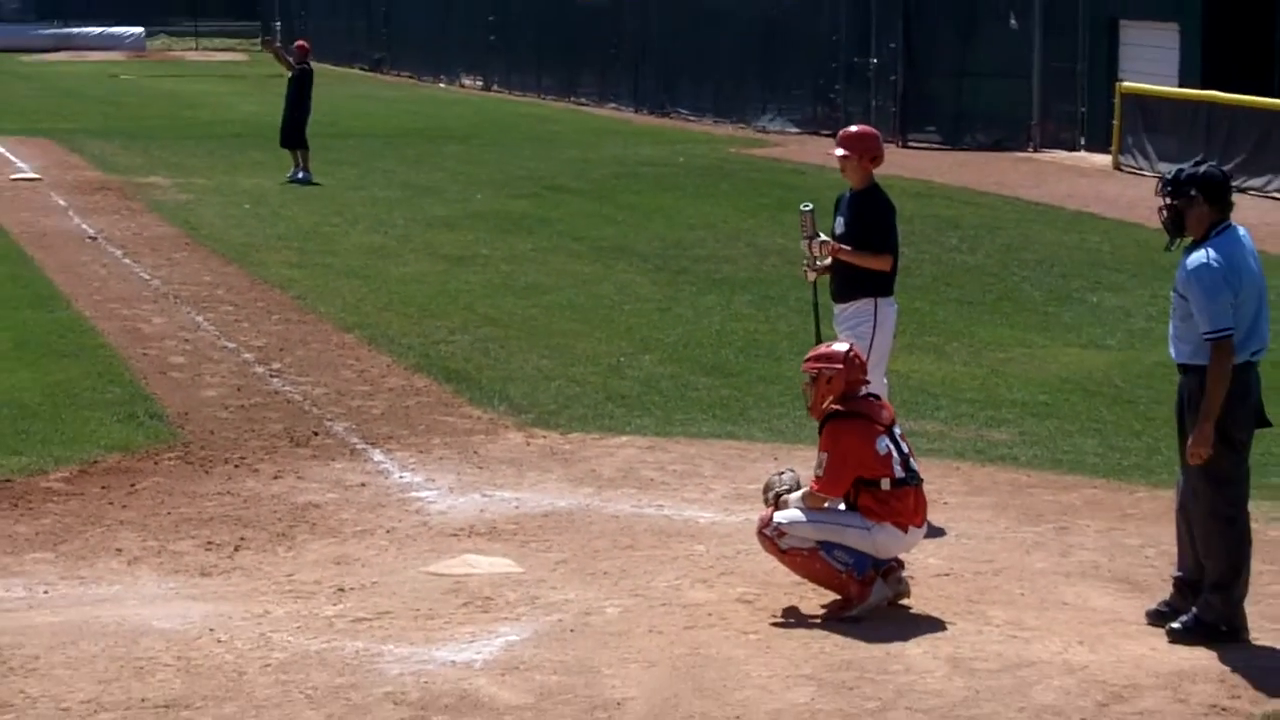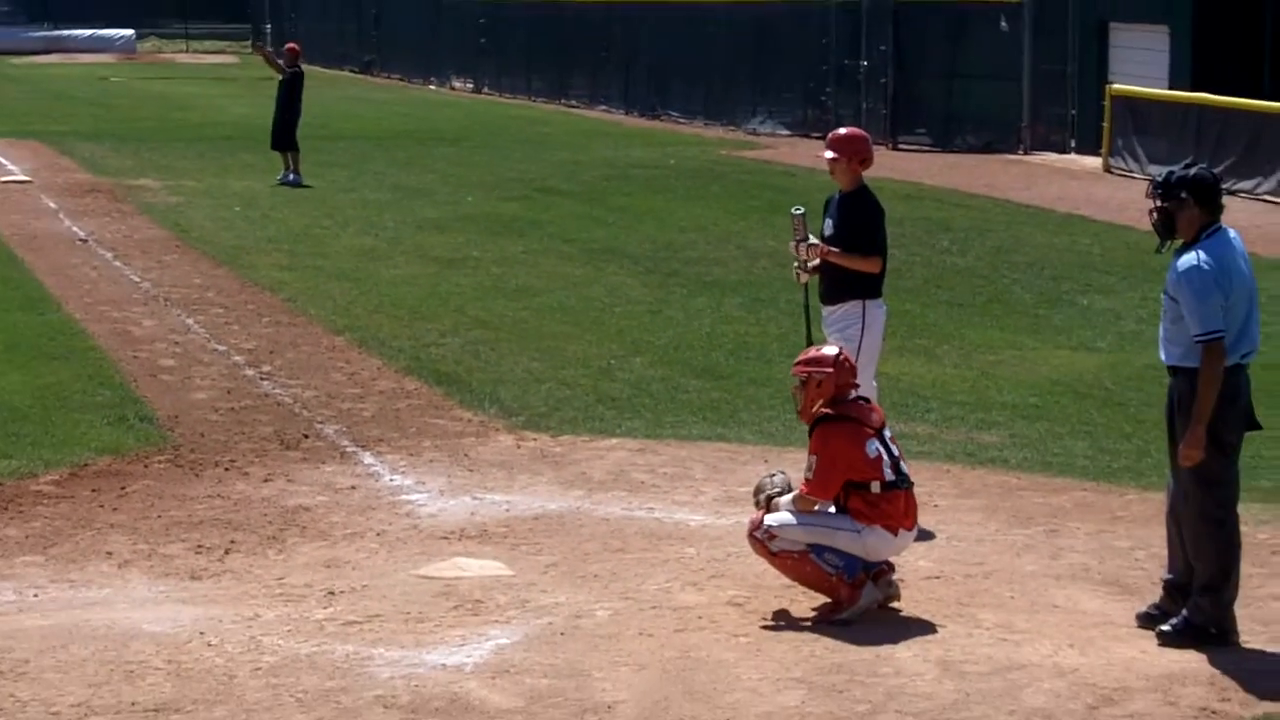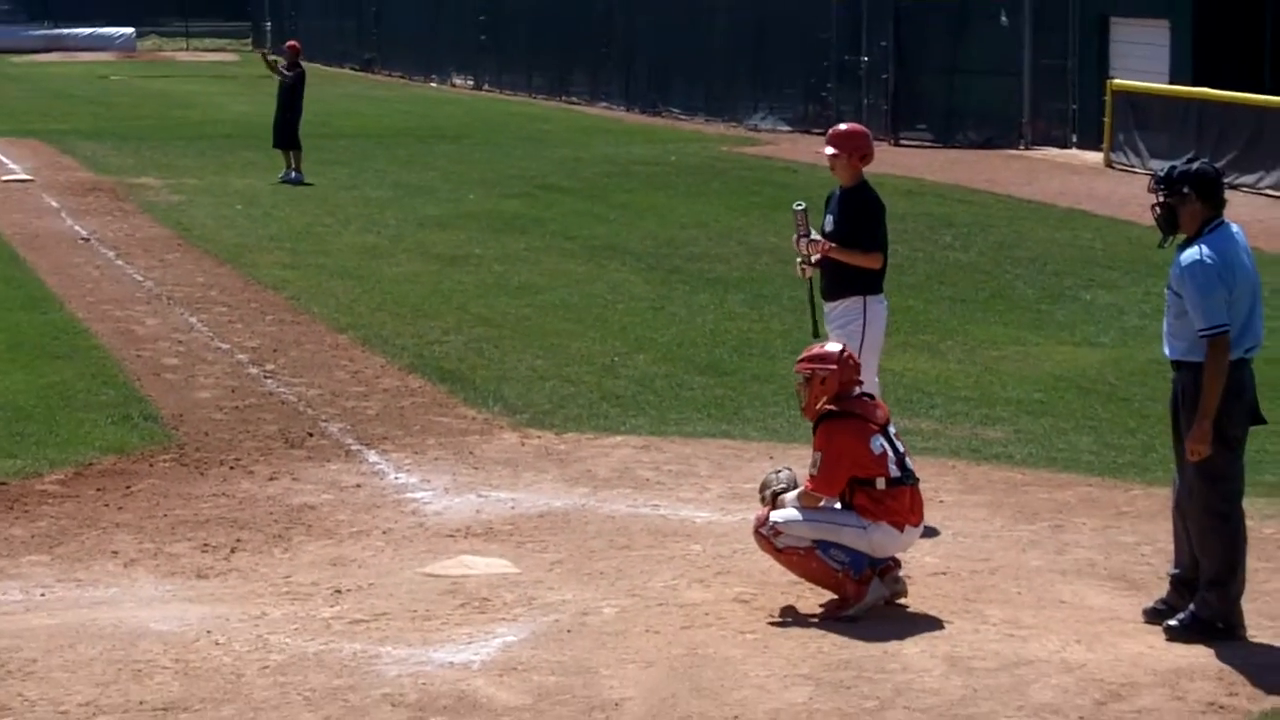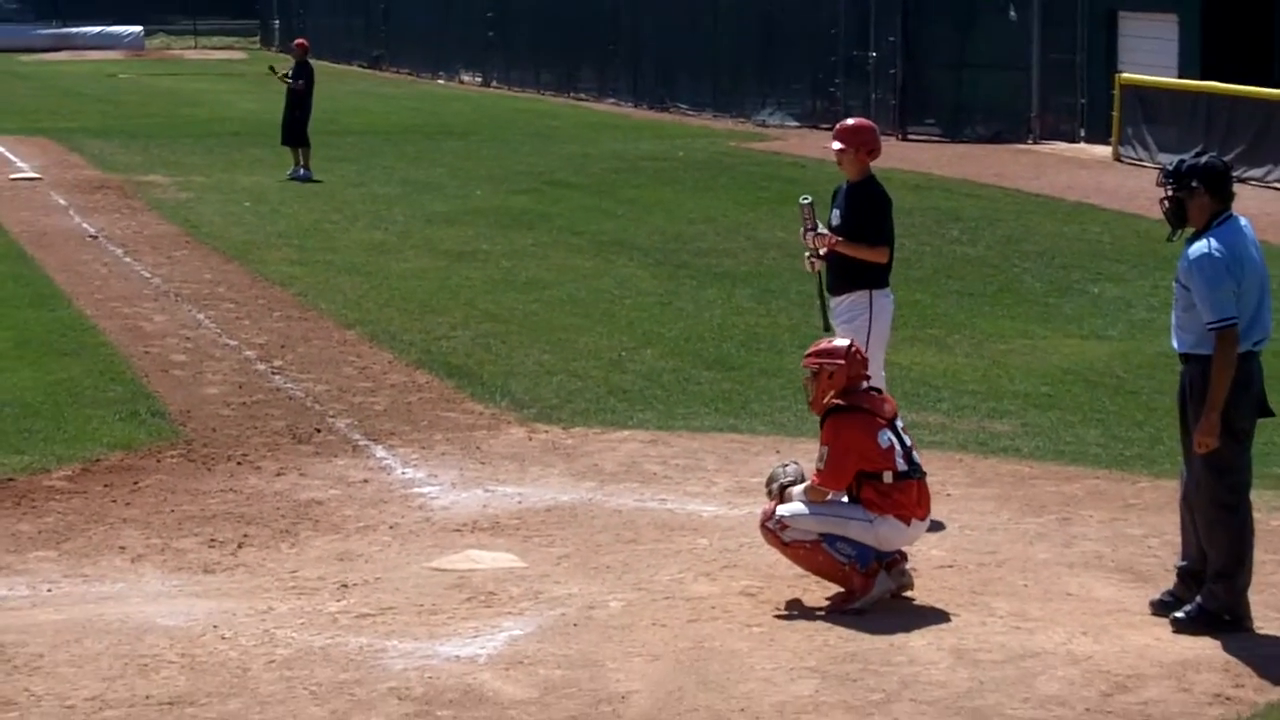
dt=0.1s
person 1, frame 1
left shoulder: (1204, 265)
right shoulder: (1236, 240)
left elbow: (1222, 349)
left wrist: (1205, 425)
left hip: (1216, 387)
right hip: (1221, 382)
left knee: (1217, 502)
right knee: (1195, 496)
left ankle: (1221, 611)
right ankle: (1191, 594)
person 1, frame 2
left shoulder: (1194, 267)
right shoulder: (1227, 242)
left elbow: (1213, 352)
left wrist: (1197, 428)
left hip: (1206, 390)
right hip: (1211, 384)
left knee: (1207, 504)
right knee: (1185, 499)
left ankle: (1211, 614)
right ankle: (1180, 597)
person 1, frame 3
left shoulder: (1197, 261)
right shoulder: (1231, 237)
left elbow: (1217, 344)
left wrist: (1204, 421)
right wrist: (1173, 225)
left hip: (1210, 383)
right hip: (1222, 377)
left knee: (1213, 500)
right knee: (1191, 493)
left ankle: (1218, 610)
right ankle: (1188, 591)
person 1, frame 4
left shoulder: (1206, 254)
right shoulder: (1239, 229)
left elbow: (1226, 338)
left wrist: (1212, 414)
right wrist: (1181, 217)
left hip: (1218, 376)
right hip: (1226, 371)
left knee: (1220, 492)
right knee: (1198, 486)
left ankle: (1226, 602)
right ankle: (1194, 584)
person 2, frame 1
left shoulder: (841, 424)
right shoulder: (877, 408)
left elbow: (818, 497)
left wrist: (784, 500)
right wrist: (798, 496)
left hip: (888, 530)
right hip: (910, 523)
left knee: (773, 526)
right knee: (827, 509)
left ankle: (863, 586)
right ankle: (886, 570)
person 2, frame 2
left shoulder: (830, 428)
right shoulder: (867, 411)
left elbow: (808, 500)
left wrist: (775, 503)
right wrist: (789, 499)
left hip: (877, 533)
right hip: (900, 526)
left knee: (763, 529)
right knee: (816, 513)
left ankle: (853, 589)
right ankle: (876, 574)
person 2, frame 3
left shoulder: (835, 424)
right shoulder: (870, 408)
left elbow: (813, 496)
left wrist: (782, 499)
right wrist: (794, 495)
left hip: (884, 529)
right hip: (907, 521)
left knee: (769, 525)
right knee: (819, 511)
left ankle: (860, 585)
right ankle: (883, 570)
person 2, frame 4
left shoulder: (842, 418)
right shoulder: (877, 402)
left elbow: (820, 490)
left wrist: (788, 493)
right wrist: (801, 489)
left hip: (890, 522)
right hip: (913, 515)
left knee: (775, 519)
left ankle: (866, 578)
right ankle: (889, 563)
person 3, frame 1
left shoulder: (878, 204)
right shoulder: (844, 199)
left elbow: (885, 261)
left wrist: (836, 250)
right wrist: (824, 265)
left hip: (871, 308)
right hip: (847, 307)
right knee: (869, 382)
person 3, frame 2
left shoulder: (867, 206)
right shoulder: (833, 201)
left elbow: (874, 263)
left wrist: (825, 252)
right wrist: (812, 266)
left hip: (859, 310)
right hip: (836, 309)
right knee: (858, 382)
person 3, frame 3
left shoulder: (867, 202)
right shoulder: (834, 197)
left elbow: (875, 259)
left wrist: (827, 248)
right wrist: (815, 260)
left hip: (860, 306)
right hip: (836, 305)
person 3, frame 4
left shoulder: (874, 196)
right shoulder: (841, 191)
left elbow: (882, 253)
left wrist: (833, 242)
right wrist: (822, 254)
left hip: (867, 300)
right hip: (843, 299)
